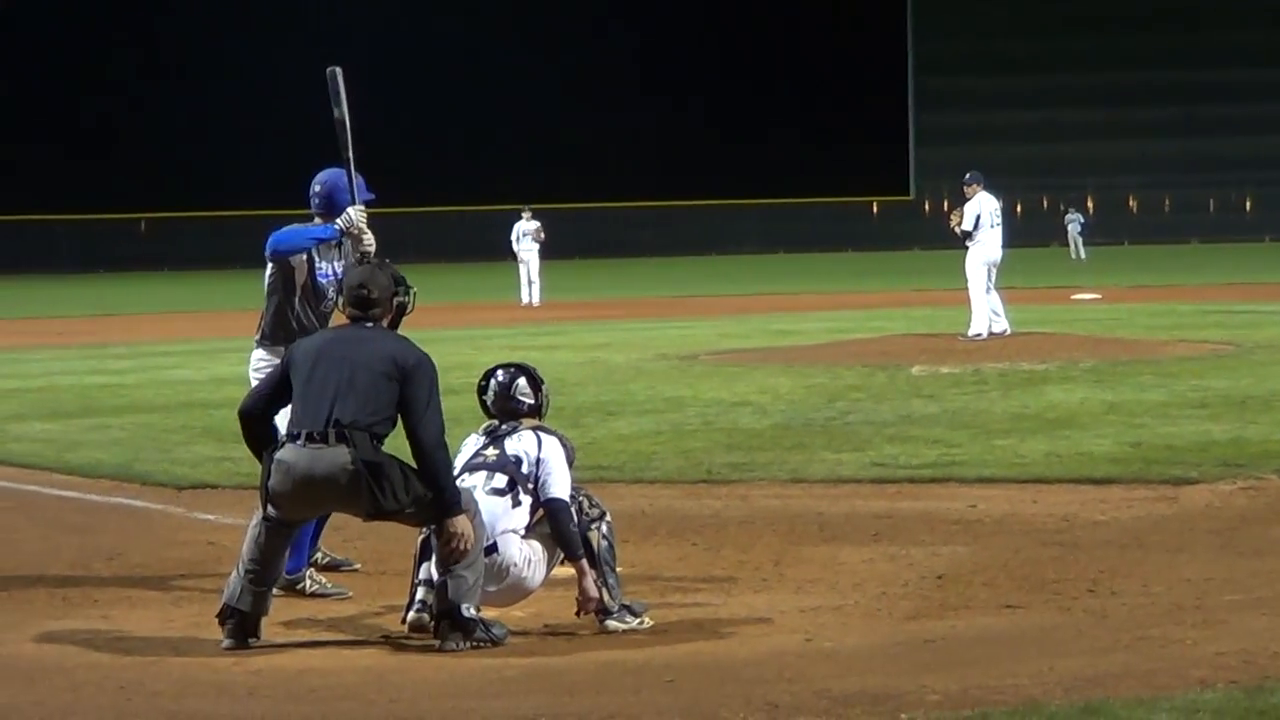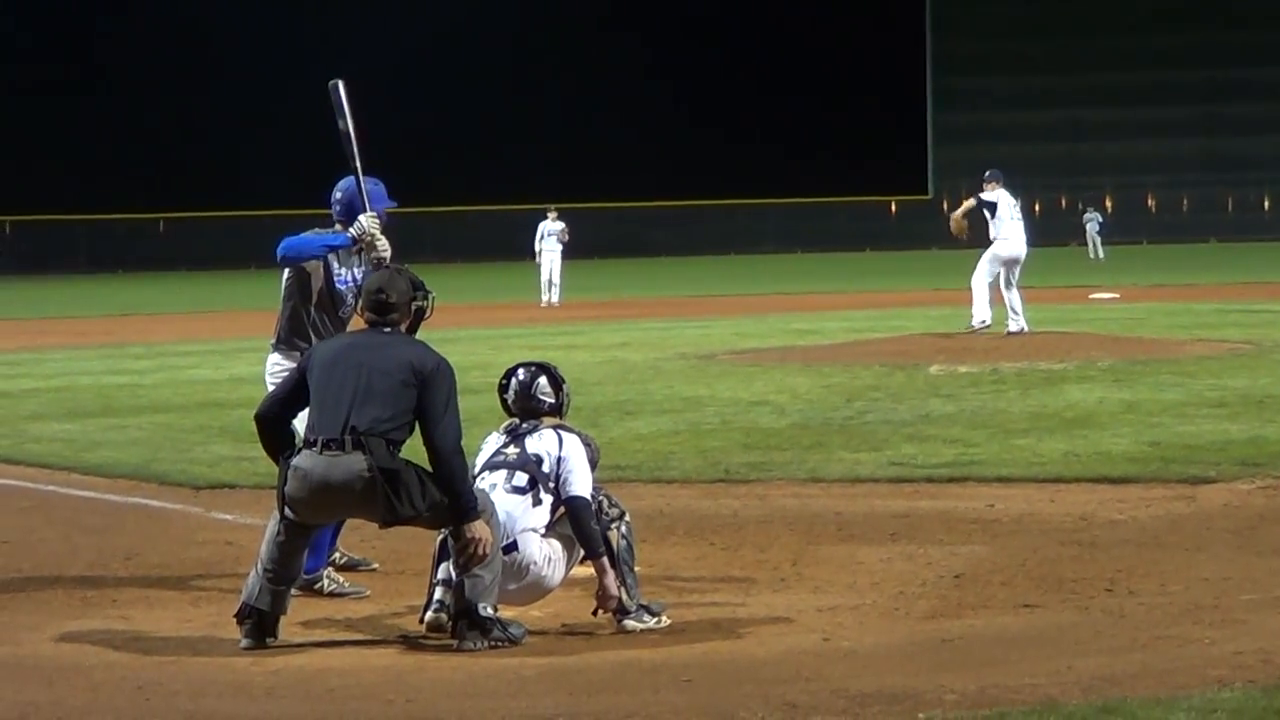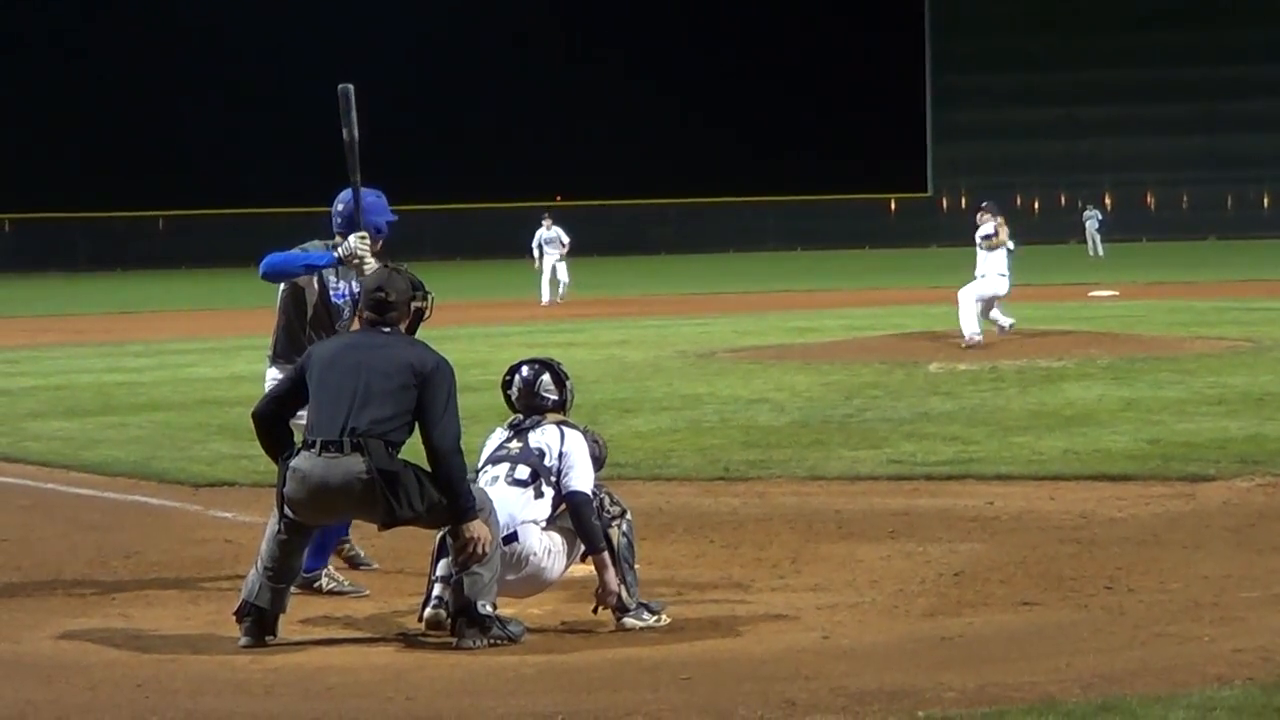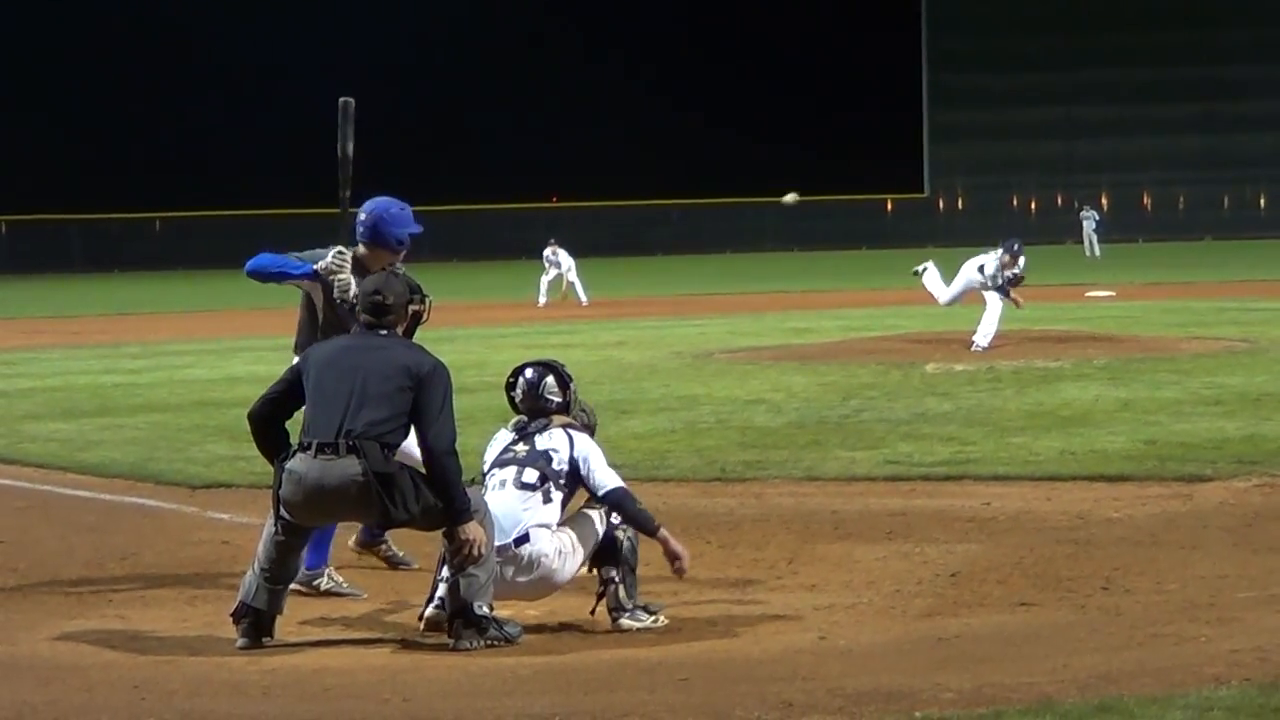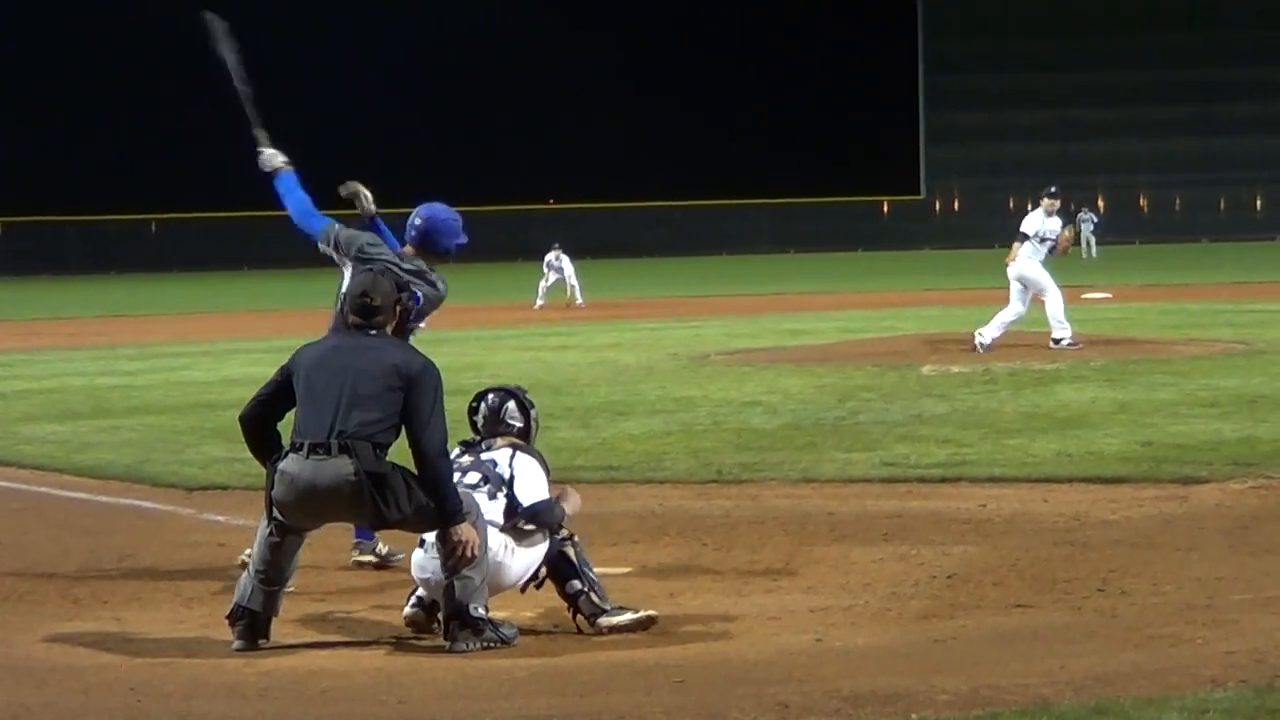
dt=0.5s
person 1, frame 1
left shoulder: (343, 244)
right shoulder: (297, 239)
right elbow: (275, 246)
left wrist: (366, 256)
right wrist: (337, 230)
right hip: (280, 365)
left ankle: (308, 549)
right ankle: (292, 572)
person 1, frame 2
left shoulder: (361, 252)
right shoulder: (315, 245)
right elbow: (285, 251)
left wrist: (383, 261)
right wrist: (350, 237)
right hip: (296, 369)
left ankle: (326, 549)
right ankle: (311, 572)
person 1, frame 3
left shoulder: (362, 266)
right shoulder: (314, 257)
right elbow: (269, 267)
right wrist: (337, 257)
left ankle: (337, 537)
right ankle: (312, 571)
person 1, frame 4
left shoulder: (393, 275)
right shoulder: (325, 261)
right elbow: (255, 266)
left wrist: (354, 294)
right wrist: (316, 272)
left knee: (408, 457)
left ankle: (371, 537)
right ankle: (312, 572)
person 1, frame 5
left shoulder: (365, 249)
right shoulder: (436, 291)
left elbow: (306, 218)
left wrist: (279, 168)
right wrist: (373, 217)
left ankle: (367, 544)
person 2, frame 1
left shoulder: (306, 346)
right shoulder: (408, 355)
left elbow: (252, 411)
right elbow: (428, 441)
left wrist: (275, 465)
right wrist: (453, 510)
left hip: (291, 468)
right hip: (353, 467)
left knee: (273, 512)
right knee: (462, 508)
left ankle: (238, 620)
right ankle: (459, 620)
person 2, frame 2
left shoulder: (324, 350)
right shoulder: (427, 360)
left elbow: (268, 415)
right elbow: (444, 446)
left wrist: (294, 470)
right wrist: (469, 516)
left hip: (309, 476)
right hip: (371, 475)
left knee: (290, 516)
right knee: (479, 509)
left ankle: (256, 621)
right ankle: (477, 620)
person 2, frame 3
left shoulder: (322, 350)
right shoulder: (427, 361)
left elbow: (266, 414)
right elbow: (443, 446)
left wrist: (293, 469)
right wrist: (468, 516)
left hip: (309, 477)
right hip: (372, 477)
left knee: (289, 514)
right knee: (478, 507)
left ankle: (255, 619)
right ankle: (476, 619)
person 2, frame 4
left shoulder: (319, 352)
right shoulder: (423, 364)
left elbow: (261, 415)
right elbow: (438, 448)
right wrist: (463, 518)
left hip: (304, 479)
right hip: (367, 479)
left knee: (285, 515)
right knee: (472, 509)
left ankle: (252, 621)
right ankle: (473, 620)
person 2, frame 5
left shoulder: (310, 353)
right shoulder: (413, 363)
left elbow: (253, 418)
right elbow: (429, 448)
right wrist: (456, 519)
left hip: (297, 480)
right hip: (358, 479)
left knee: (280, 518)
right knee: (463, 509)
left ankle: (247, 623)
right ankle: (468, 623)
person 3, frame 1
left shoulder: (472, 441)
right shoulder: (543, 440)
right elbow: (558, 514)
right wrist: (584, 575)
right hip: (510, 576)
right knee: (585, 507)
left ankle: (422, 606)
right ankle: (612, 610)
person 3, frame 2
left shoulder: (493, 441)
right shoulder: (565, 440)
right elbow: (580, 513)
right wrist: (605, 574)
right hip: (529, 572)
right knee: (605, 508)
left ankle: (441, 606)
right ankle: (629, 610)
person 3, frame 3
left shoulder: (497, 436)
right shoulder: (567, 435)
right elbow: (580, 506)
right wrist: (606, 568)
right hip: (530, 565)
right knee: (607, 506)
left ankle: (439, 603)
right ankle: (628, 608)
person 3, frame 4
left shoulder: (502, 437)
right shoulder: (575, 439)
right elbow: (618, 497)
right wrist: (667, 541)
right hip: (539, 567)
right knee: (611, 512)
left ankle: (440, 605)
right ankle: (626, 609)
person 3, frame 5
left shoulder: (458, 454)
right shoulder: (523, 458)
right elbow: (539, 513)
right wrist: (565, 508)
left hip: (426, 567)
right knee: (556, 533)
left ankle: (423, 606)
right ankle: (600, 611)
